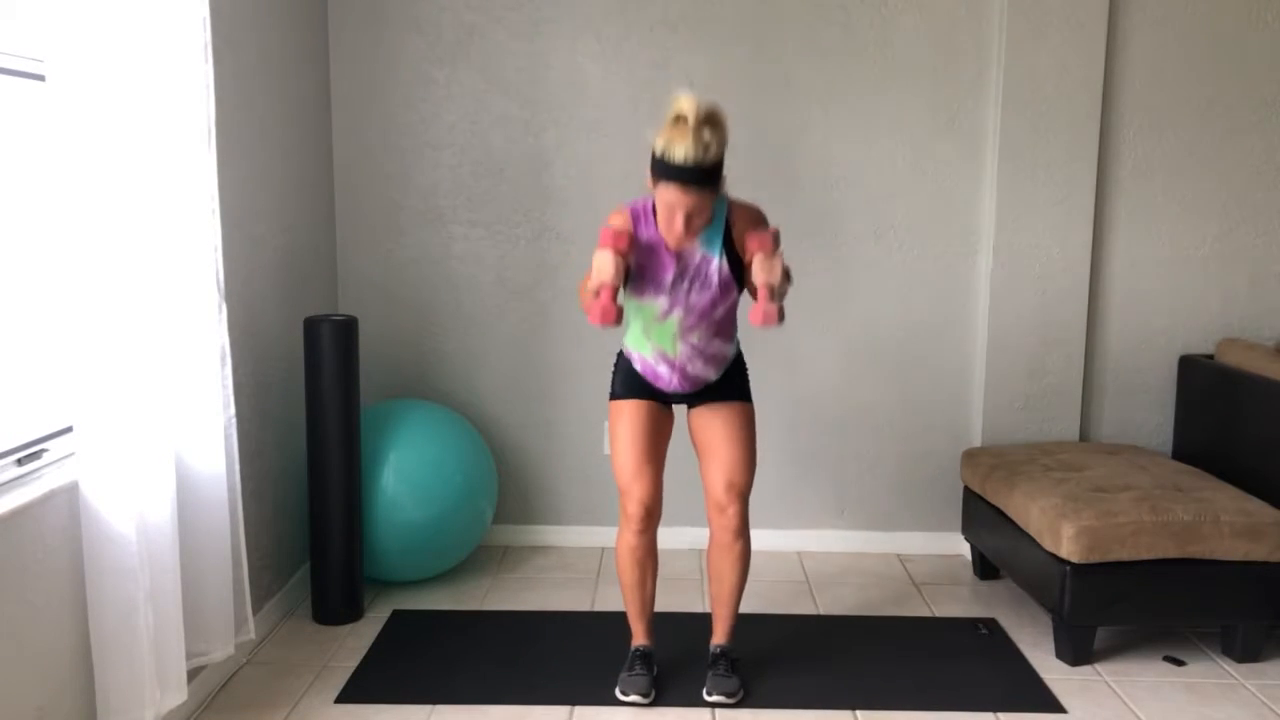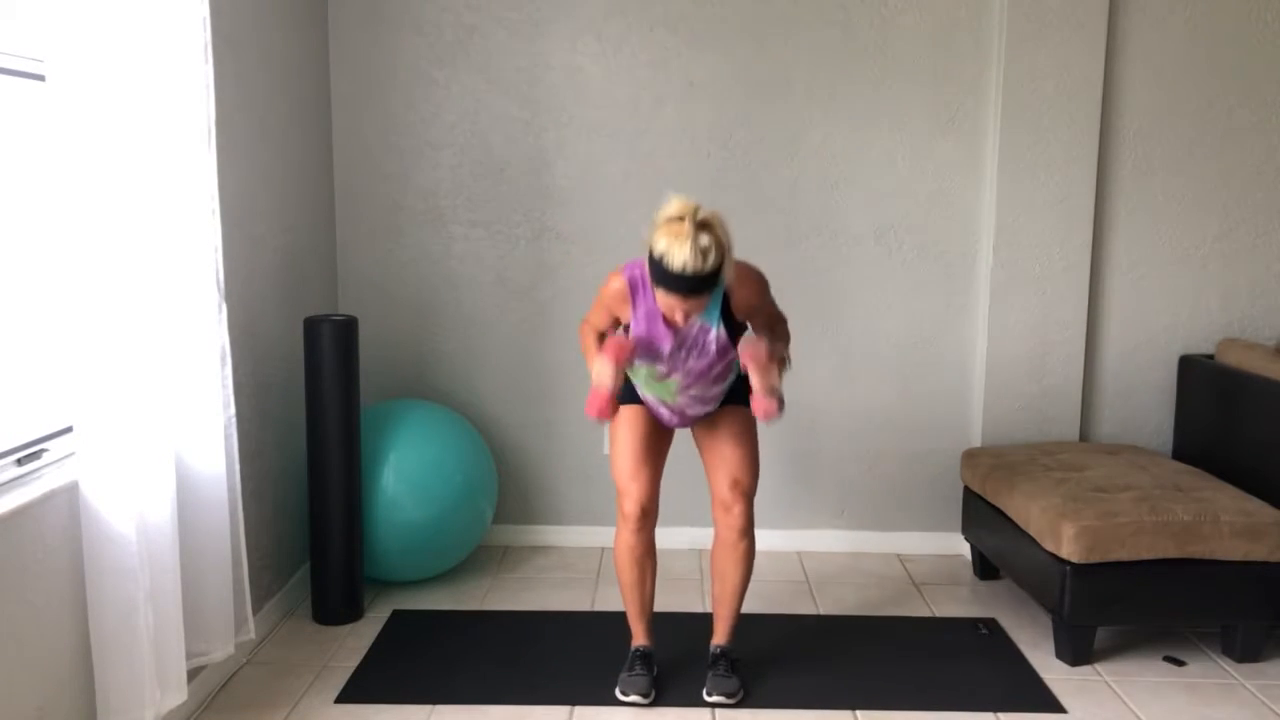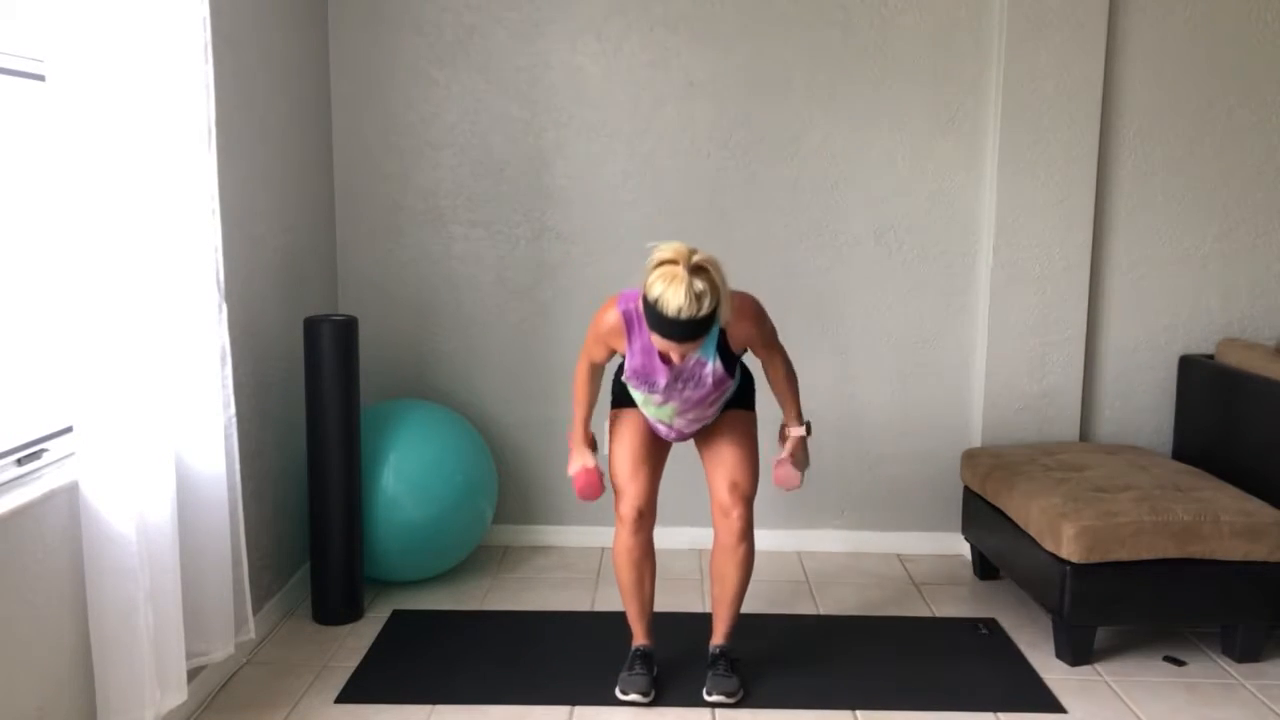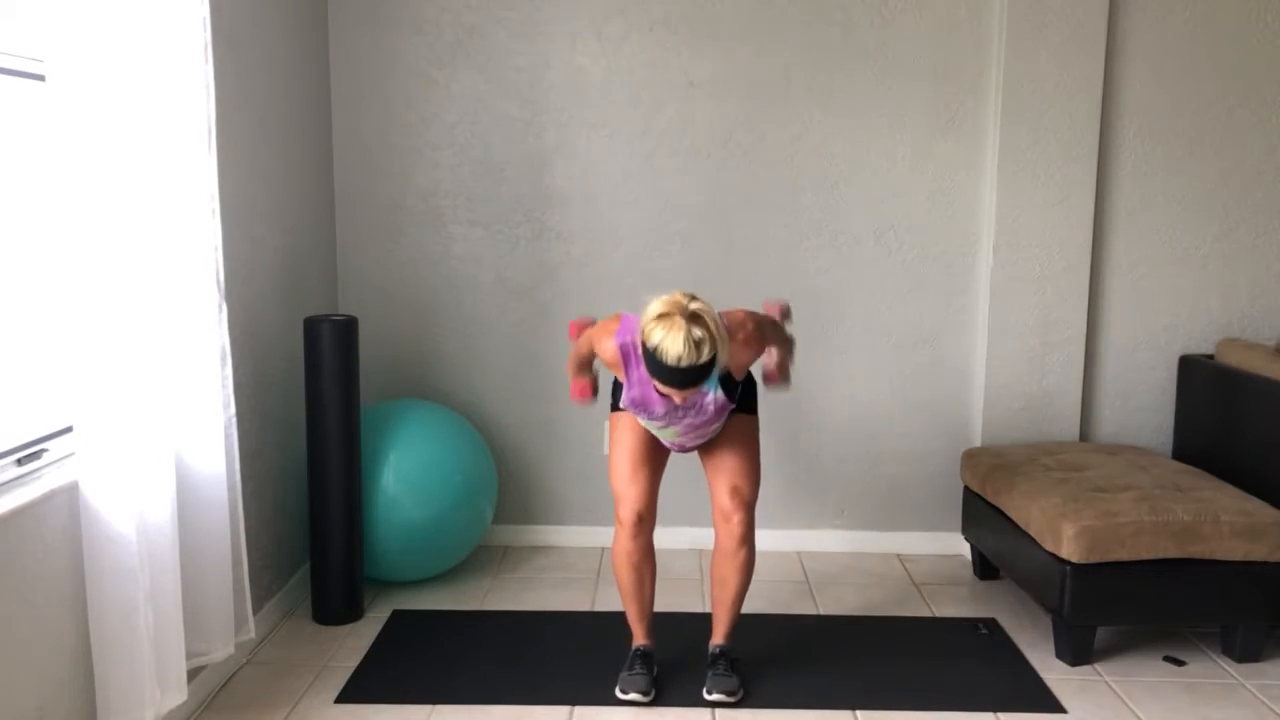
dt=0.2s
person 1, frame 1
left shoulder: (743, 223)
right shoulder: (625, 225)
left elbow: (765, 296)
right elbow: (594, 311)
left wrist: (773, 284)
right wrist: (599, 281)
left hip: (719, 379)
right hip: (640, 376)
left knee: (729, 509)
right knee: (638, 511)
left ankle: (720, 648)
right ankle: (640, 647)
person 1, frame 2
left shoulder: (744, 284)
right shoulder: (623, 286)
left elbow: (774, 325)
right elbow: (590, 329)
left wrist: (771, 362)
right wrist: (599, 360)
left hip: (722, 397)
right hip: (642, 395)
left knee: (735, 506)
right knee: (635, 511)
left ankle: (721, 648)
right ankle: (640, 647)
person 1, frame 3
left shoulder: (741, 314)
right shoulder: (617, 317)
left elbow: (774, 356)
right elbow: (589, 362)
left wrist: (795, 428)
right wrist: (579, 438)
left hip: (724, 405)
right hip: (640, 404)
left knee: (734, 511)
right knee: (633, 513)
left ankle: (720, 649)
right ankle: (641, 648)
person 1, frame 4
left shoulder: (740, 338)
right shoulder: (615, 341)
left elbow: (777, 335)
right elbow: (581, 348)
left wrist: (782, 351)
right wrist: (578, 371)
left hip: (728, 409)
right hip: (639, 413)
left knee: (735, 516)
right knee: (632, 517)
left ankle: (720, 649)
right ankle: (641, 648)
